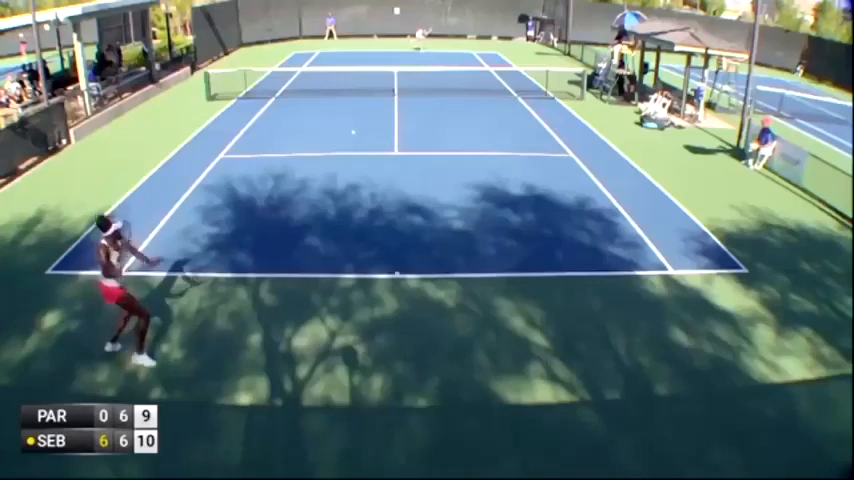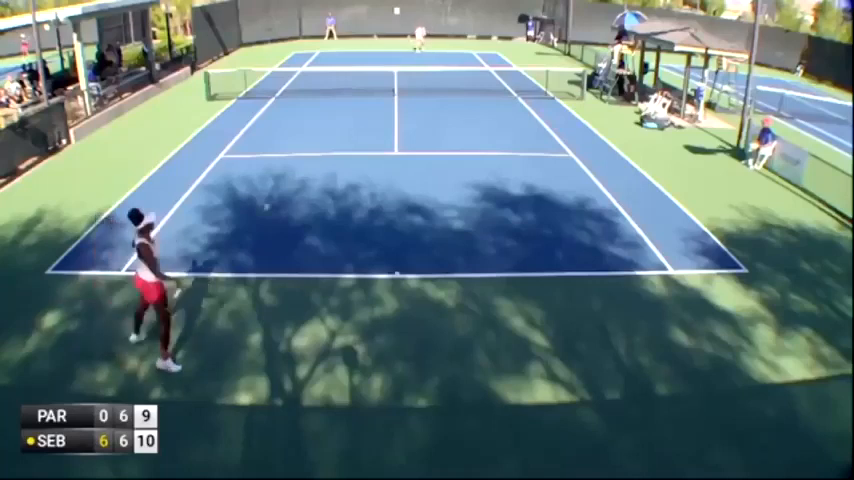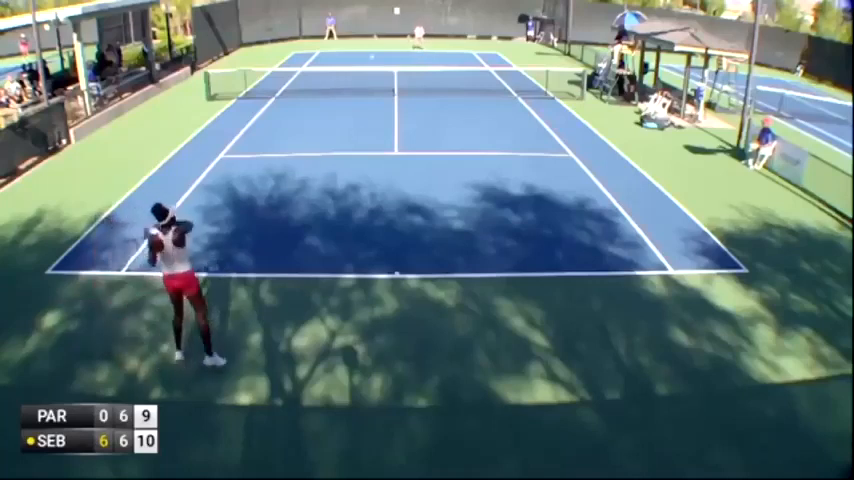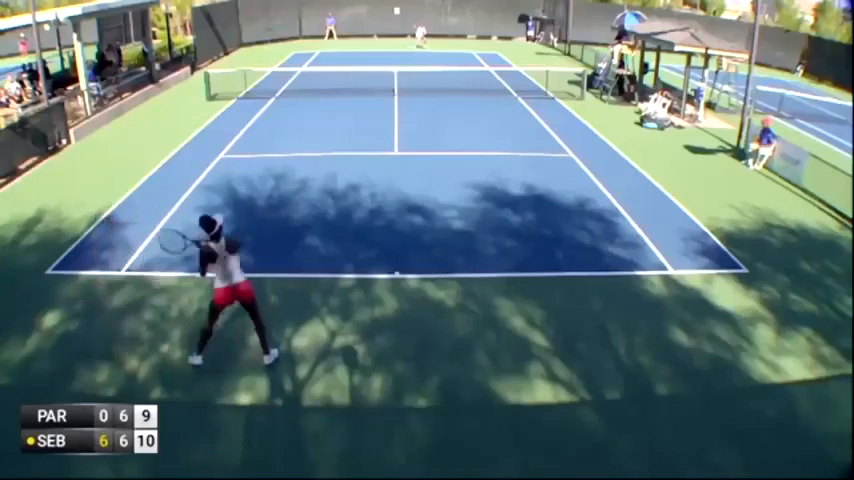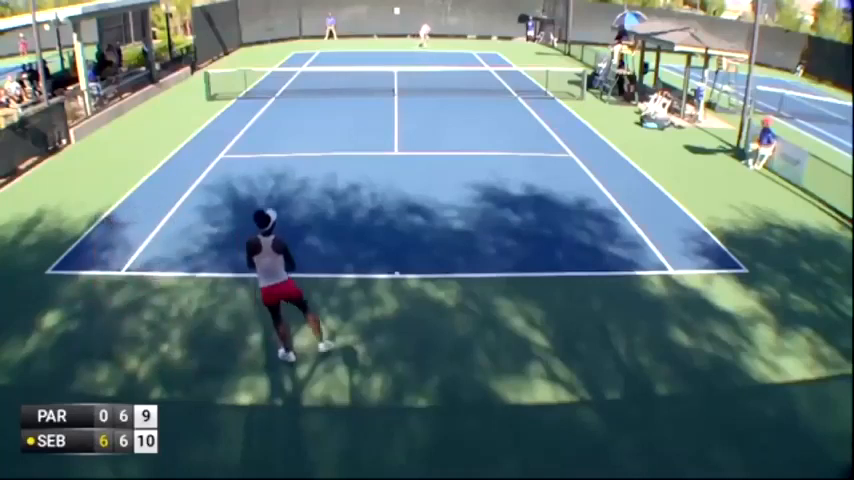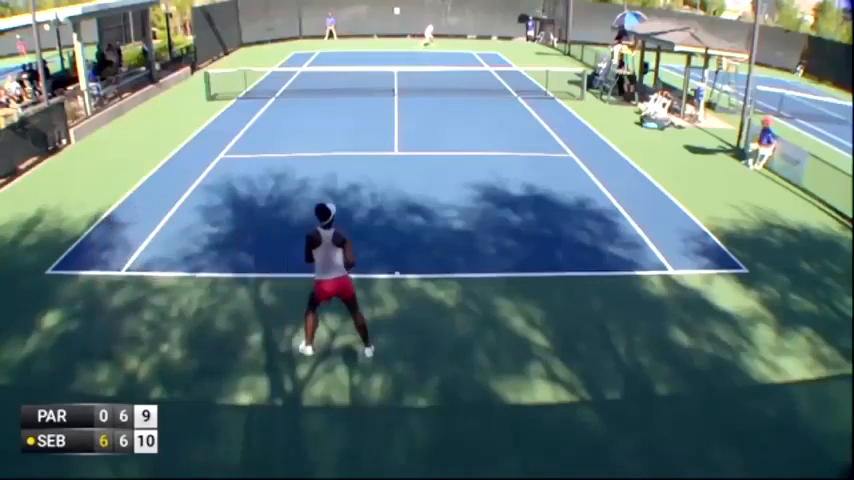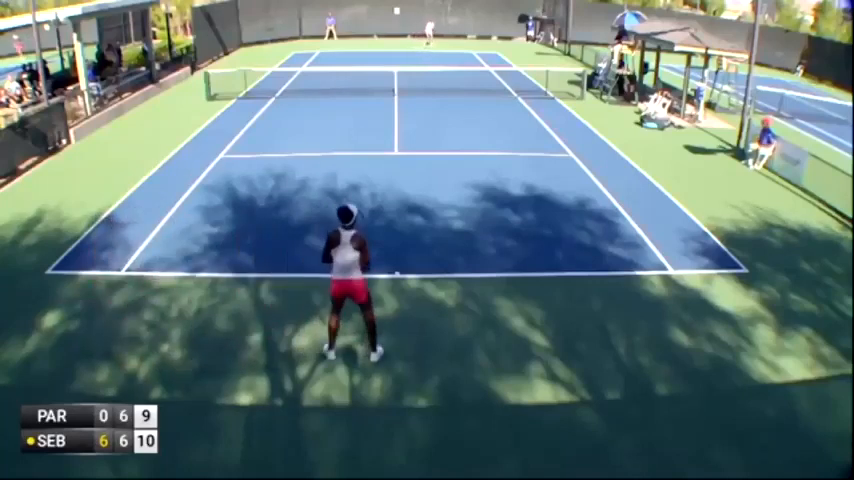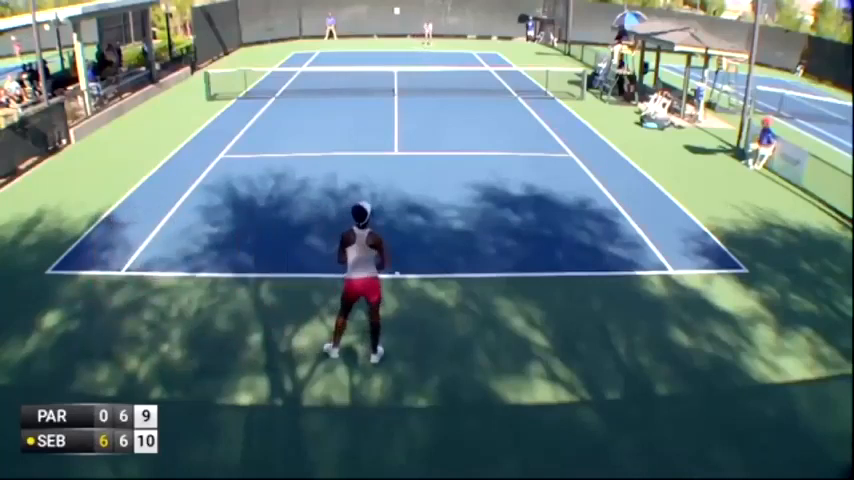
dt=0.3s
person 1, frame 1
left shoulder: (119, 239)
right shoulder: (103, 248)
left elbow: (133, 250)
right elbow: (106, 273)
left wrist: (149, 260)
right wrist: (116, 270)
left hip: (115, 285)
right hip: (111, 288)
left knee: (129, 311)
right knee: (144, 315)
left ankle: (113, 343)
right ankle: (140, 354)
person 1, frame 2
left shoulder: (140, 236)
right shoulder: (145, 246)
right elbow: (156, 272)
left hip: (141, 279)
right hip: (151, 284)
left knee: (143, 306)
right knee: (165, 319)
left ankle: (136, 334)
right ankle: (164, 359)
person 1, frame 3
left shoulder: (154, 238)
right shoulder: (179, 232)
left elbow: (152, 263)
right elbow: (189, 225)
right wrist: (175, 222)
left hip: (169, 279)
right hip: (186, 278)
left knee: (178, 313)
right knee: (201, 314)
left ankle: (178, 351)
right ankle: (210, 356)
person 1, frame 4
left shoulder: (205, 251)
right shoulder: (230, 243)
left elbow: (203, 273)
left hip: (223, 290)
right hip: (242, 286)
left knee: (210, 322)
right knee: (256, 319)
left ankle: (198, 355)
right ankle: (267, 354)
person 1, frame 5
left shoulder: (251, 243)
right shoulder: (280, 243)
left elbow: (251, 265)
right elbow: (290, 267)
left hip: (268, 289)
right hip: (285, 284)
left knee: (277, 318)
right knee: (306, 309)
left ankle: (287, 351)
right ankle: (322, 342)
person 1, frame 6
left shoulder: (312, 237)
right shoulder: (340, 238)
left elbow: (308, 259)
right elbow: (351, 262)
left hip: (322, 283)
right hip: (342, 281)
left knee: (311, 309)
right knee: (355, 312)
left ankle: (308, 346)
right ankle: (367, 347)
person 1, frame 7
left shoulder: (332, 236)
right shoulder: (360, 239)
left elbow: (325, 259)
right elbow: (365, 266)
left hip: (337, 283)
right hip: (356, 283)
left knee: (335, 313)
right knee: (368, 314)
left ankle: (330, 349)
right ankle: (374, 351)
person 1, frame 8
left shoulder: (346, 236)
right shoulder: (375, 238)
left elbow: (341, 259)
right elbow: (385, 263)
left hip: (352, 282)
right hip: (371, 282)
left knee: (343, 314)
right knee: (374, 316)
left ankle: (333, 348)
right ankle: (375, 353)
